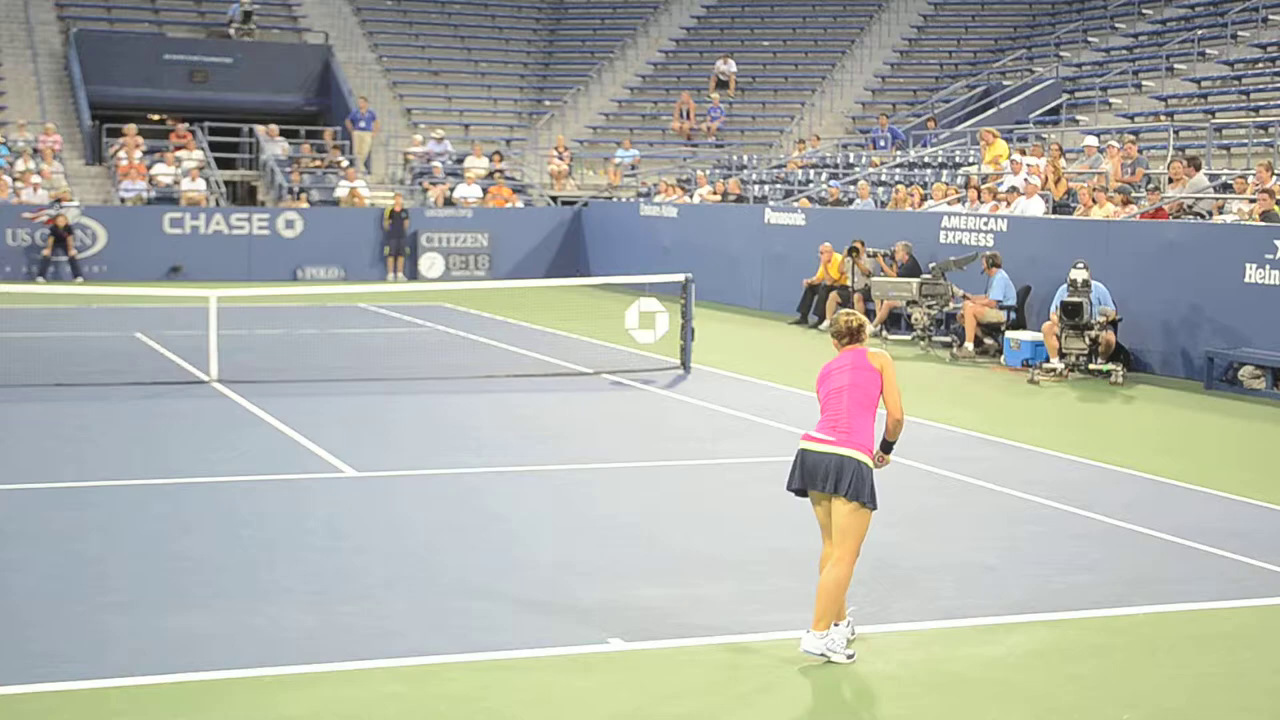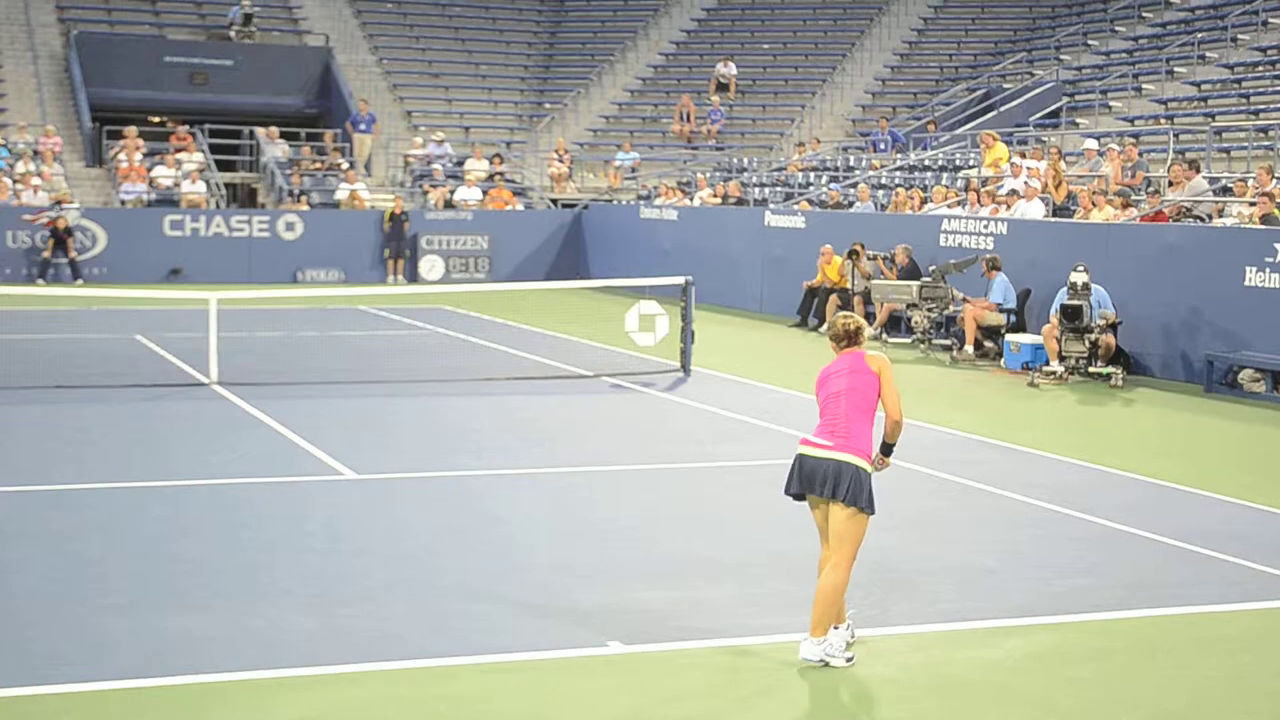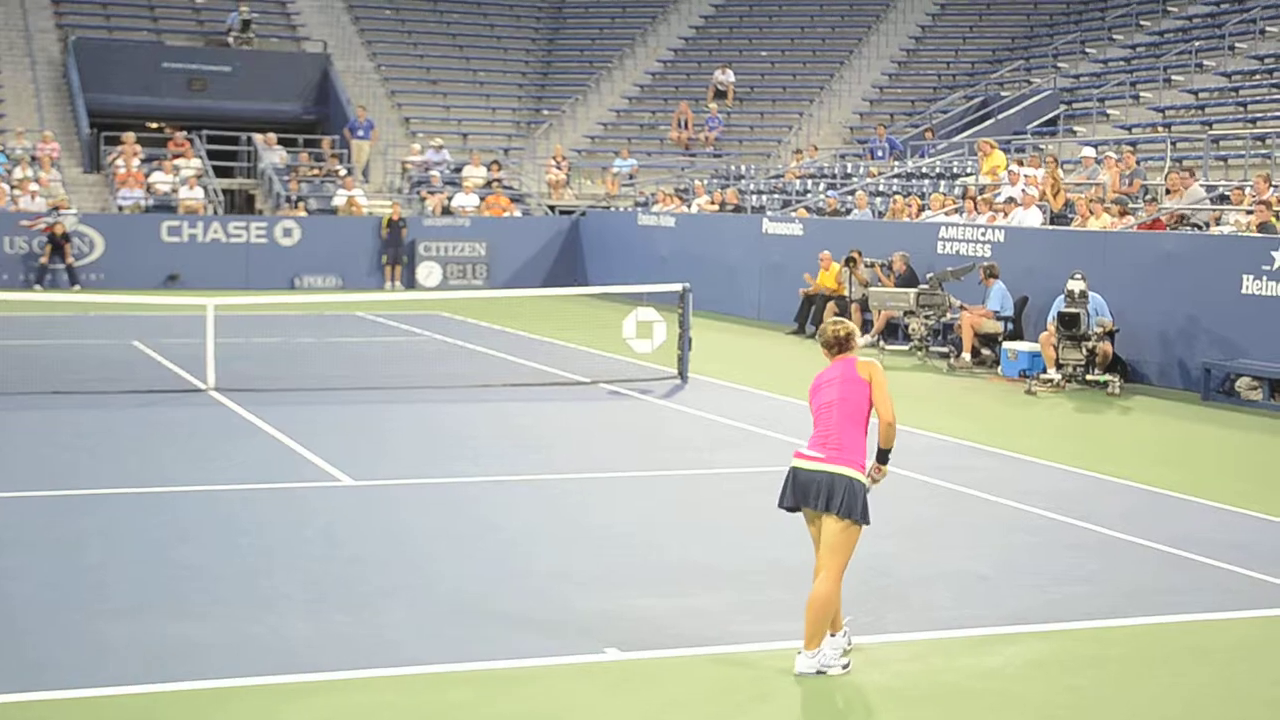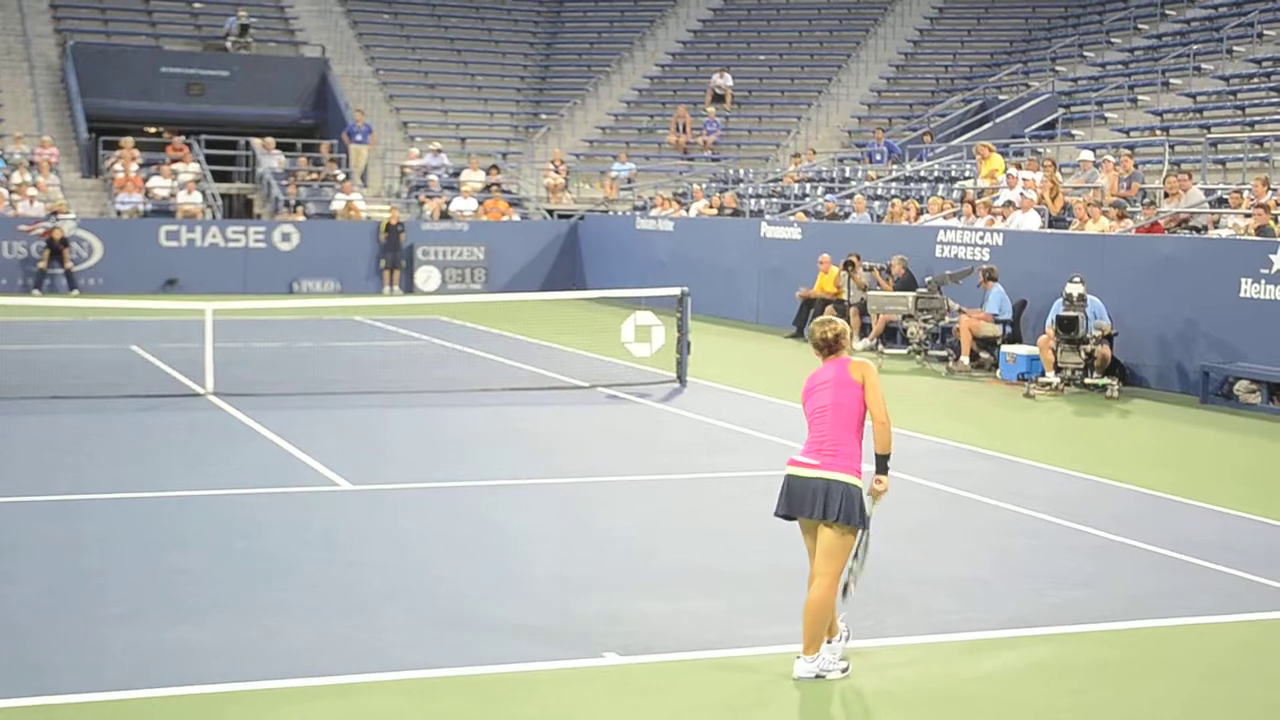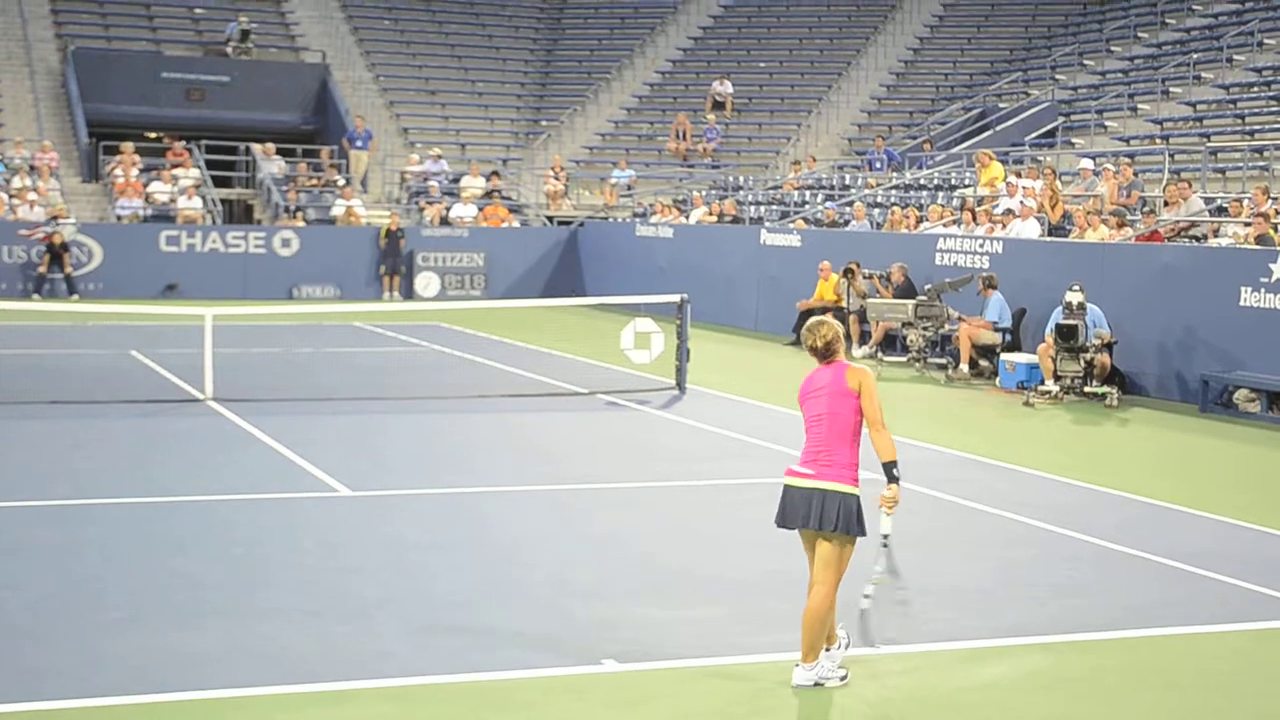
dt=0.2s
person 1, frame 1
left shoulder: (826, 369)
right shoulder: (878, 357)
right elbow: (896, 415)
right wrist: (885, 450)
left hip: (813, 451)
right hip: (849, 460)
left knee: (832, 548)
right knee: (844, 557)
left ankle: (838, 622)
right ankle: (818, 634)
person 1, frame 2
left shoulder: (825, 372)
right shoulder: (877, 360)
right elbow: (894, 416)
right wrist: (885, 453)
left hip: (812, 456)
right hip: (847, 465)
left knee: (832, 553)
right knee: (841, 562)
left ankle: (838, 626)
right ankle: (815, 641)
person 1, frame 3
left shoulder: (819, 380)
right shoulder: (868, 368)
right elbow: (887, 419)
right wrist: (881, 461)
left hip: (805, 468)
right hip: (841, 477)
left knee: (827, 564)
right knee: (831, 572)
left ankle: (835, 633)
right ankle: (810, 654)
person 1, frame 4
left shoulder: (812, 381)
right shoulder: (862, 368)
right elbow: (880, 420)
right wrist: (882, 471)
left hip: (801, 475)
right hip: (837, 483)
left knee: (821, 571)
right knee: (827, 578)
left ankle: (832, 636)
right ankle: (809, 659)
person 1, frame 5
left shoulder: (808, 384)
right shoulder: (858, 374)
right elbow: (877, 427)
right wrist: (893, 481)
left hip: (799, 485)
right hip: (835, 492)
left knee: (821, 578)
right knee: (825, 585)
left ankle: (831, 642)
right ankle: (808, 666)
